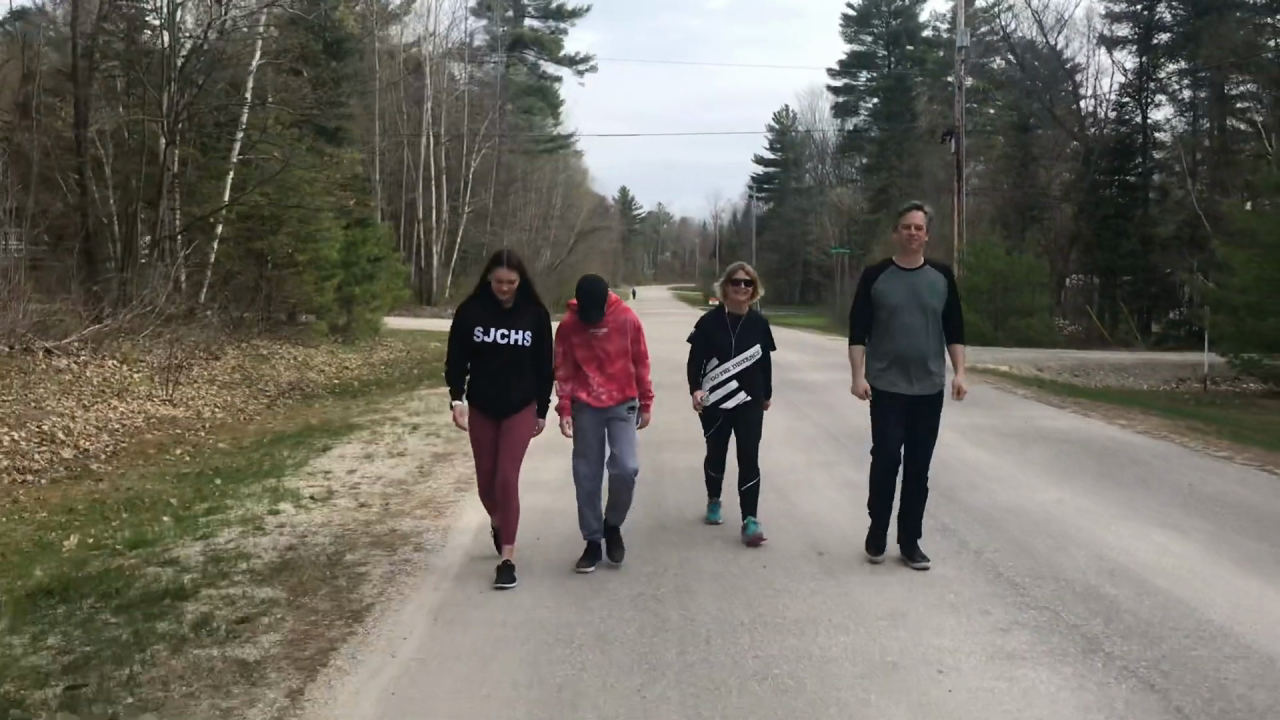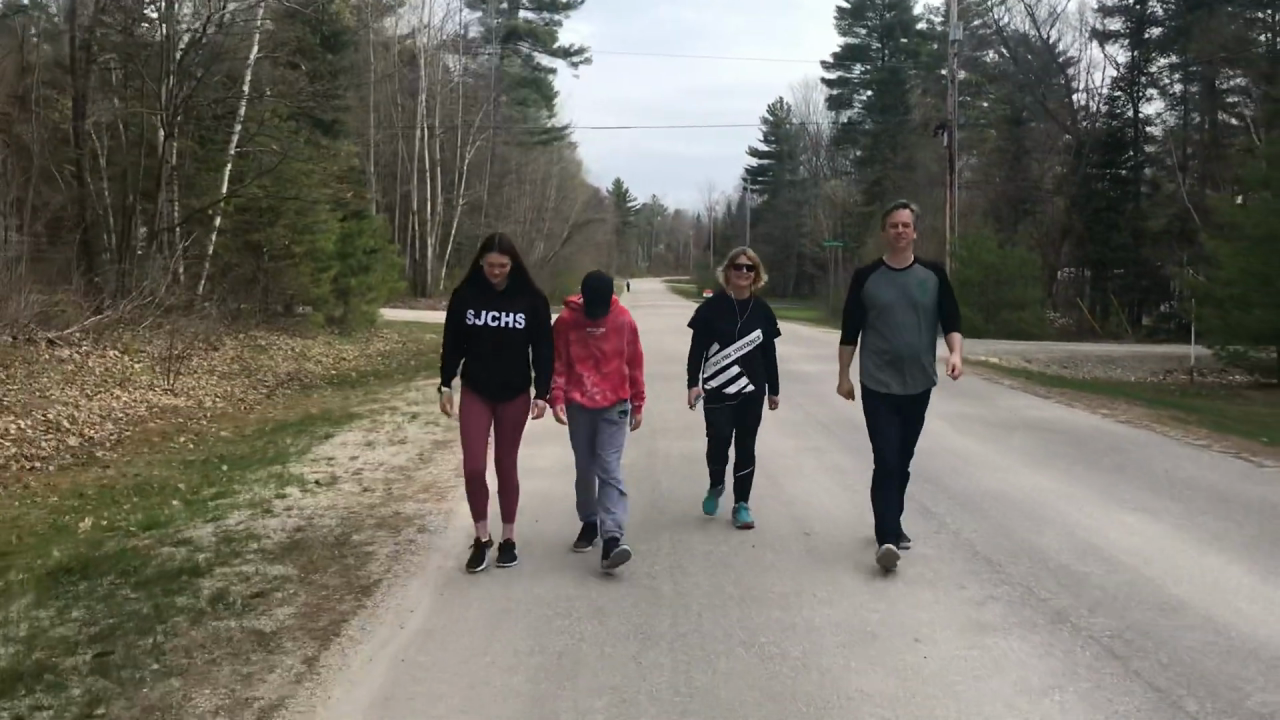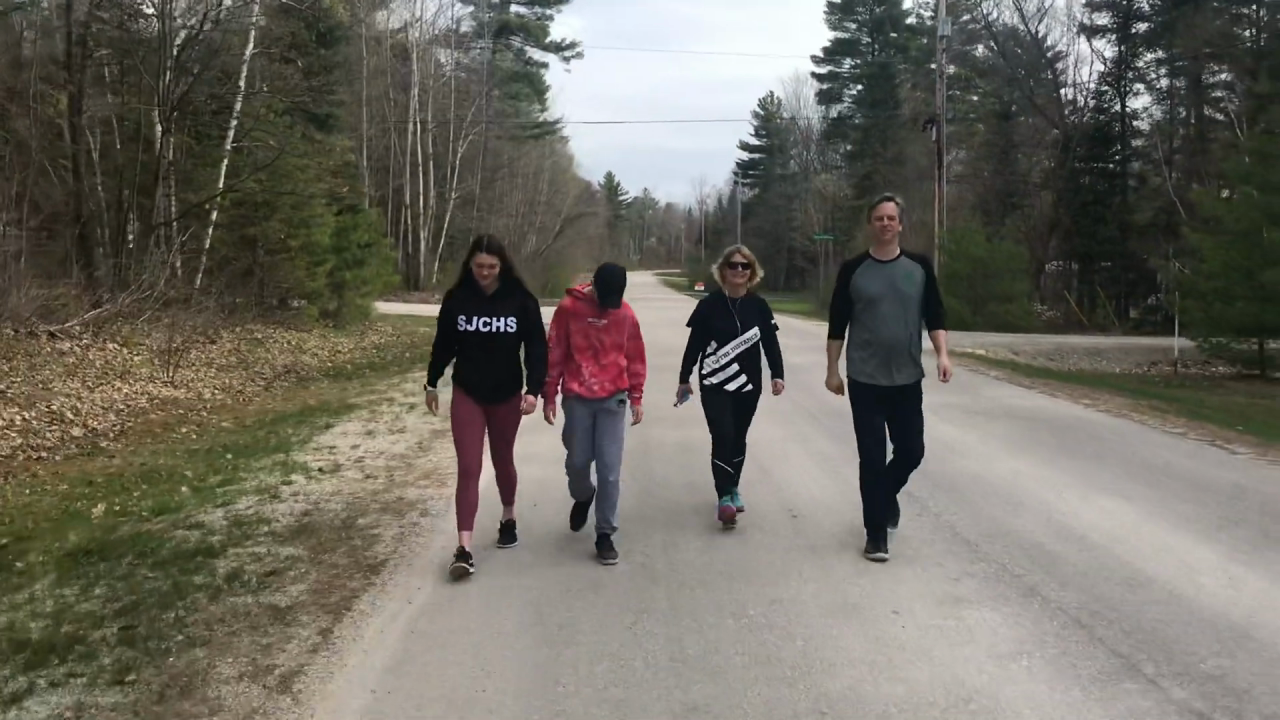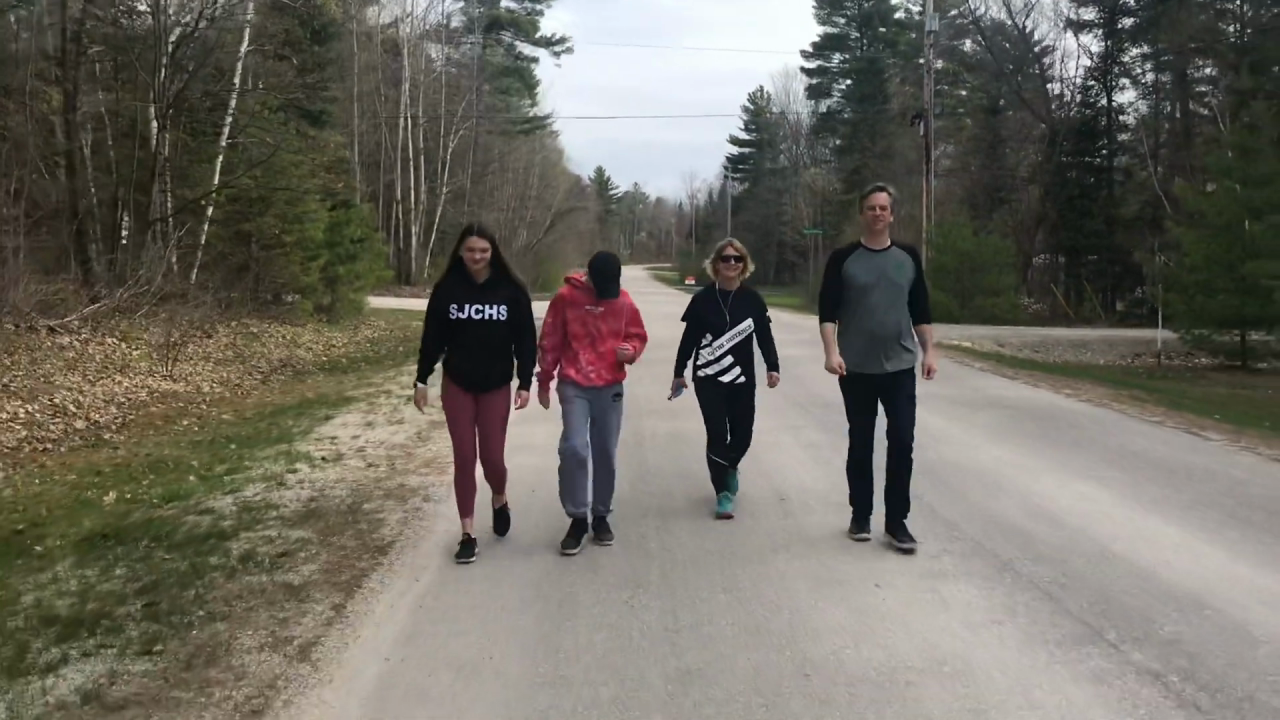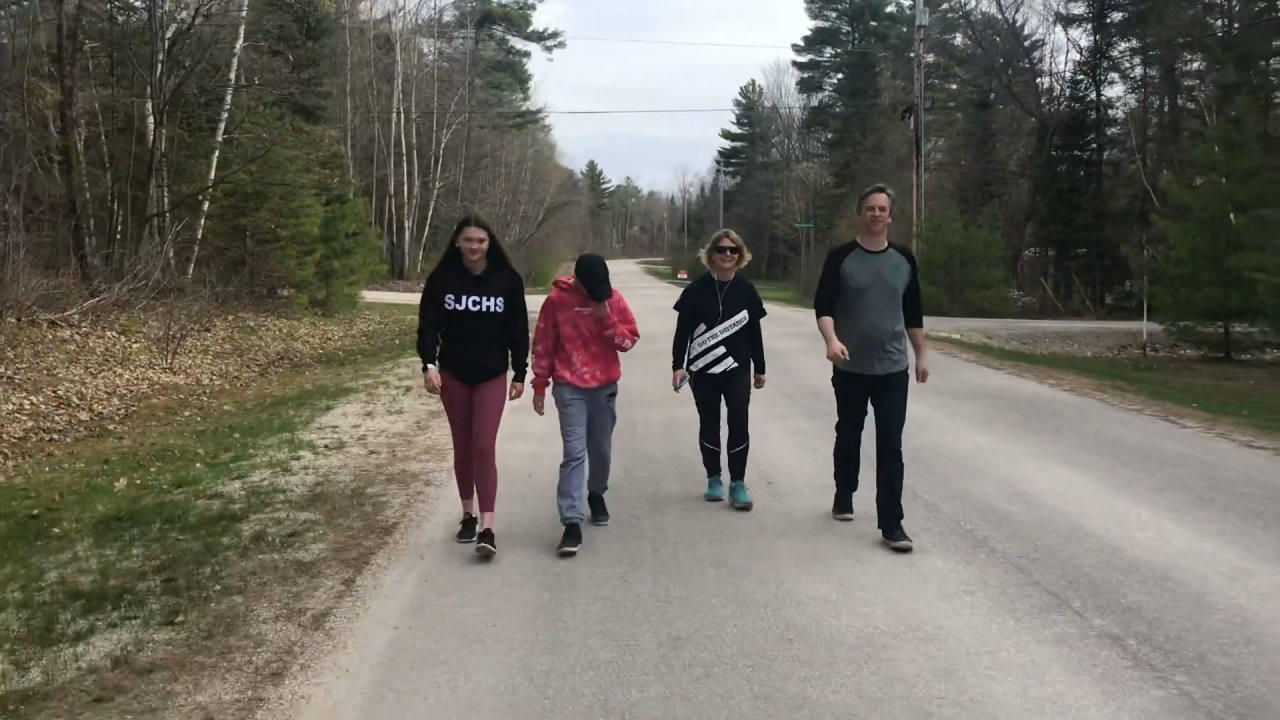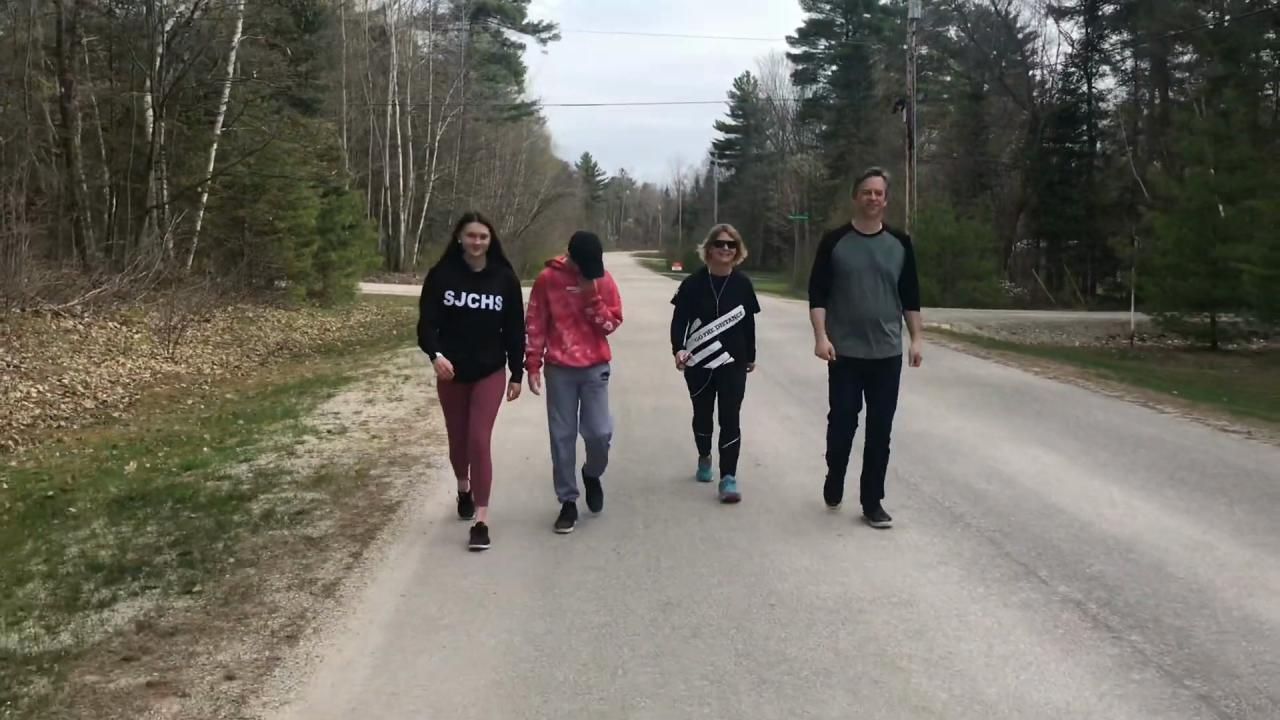
dt=0.2s
person 1, frame 1
left shoulder: (942, 276)
right shoulder: (875, 276)
left elbow: (955, 330)
right elbow: (857, 330)
left wrist: (959, 373)
right wrist: (858, 375)
left hip: (929, 389)
right hip: (886, 387)
left knee: (918, 468)
right knee: (886, 460)
left ankle: (909, 541)
right ankle: (878, 530)
person 1, frame 2
left shoulder: (933, 274)
right shoulder: (866, 276)
left elbow: (951, 320)
right elbow: (850, 330)
left wrist: (955, 354)
right wrist: (844, 375)
left hip: (918, 385)
right hip: (878, 386)
left knee: (902, 461)
right knee: (886, 462)
left ankle: (892, 524)
right ankle: (886, 540)
person 1, frame 3
left shoulder: (919, 266)
right shoulder: (852, 270)
left elbow: (935, 315)
right elbow: (837, 325)
left wrist: (943, 354)
right wrist: (832, 370)
left hip: (908, 378)
right hip: (864, 379)
left knee: (912, 451)
right knee: (872, 455)
left ankle: (888, 495)
right ankle: (876, 532)
person 1, frame 4
left shoulder: (909, 257)
right shoulder: (843, 258)
left elbow: (920, 309)
right elbow: (828, 311)
left wrist: (928, 352)
right wrist: (831, 351)
left hip: (900, 366)
right hip: (856, 368)
left knee: (902, 441)
right knee: (861, 443)
left ankle: (897, 522)
right ankle: (861, 513)
person 1, frame 5
left shoulder: (904, 259)
right shoulder: (841, 257)
left elbow: (913, 312)
right elbow: (823, 305)
left wrist: (922, 355)
right wrist: (831, 340)
left hip: (893, 368)
right hip: (851, 368)
left knee: (891, 445)
right knee: (848, 436)
left ankle: (891, 525)
right ankle: (844, 494)
person 1, frame 6
left shoulder: (900, 243)
right shoulder: (835, 241)
left elbow: (911, 296)
right elbow: (817, 294)
left wrist: (916, 340)
right wrist: (821, 337)
left hip: (888, 352)
right hip: (845, 352)
left knee: (880, 429)
right knee: (843, 421)
right ankle: (835, 475)
person 2, frame 1
left shoulder: (535, 315)
right shoulder: (471, 311)
left elbow: (544, 366)
right elbow: (456, 359)
left wrist: (542, 411)
right wrist: (457, 399)
left hip: (520, 409)
right hip: (480, 408)
left knee: (507, 480)
right knee: (485, 480)
left ankle: (507, 559)
right ankle: (497, 521)
person 2, frame 2
left shoulder: (531, 299)
right shoulder: (465, 295)
left elbow: (543, 349)
right elbow: (453, 344)
left wrist: (542, 393)
right wrist: (445, 386)
left hip: (515, 395)
right hip: (474, 392)
left knee: (506, 466)
right knee: (473, 468)
left ankle: (508, 538)
right ankle: (481, 538)
person 2, frame 3
left shoulder: (521, 301)
right shoulder: (456, 298)
left elbow: (536, 348)
right elbow: (444, 344)
left wrist: (533, 389)
right wrist: (432, 384)
left hip: (506, 395)
right hip: (466, 394)
left knee: (503, 461)
right knee: (468, 467)
left ankle: (508, 517)
right ankle: (464, 549)
person 2, frame 4
left shoulder: (511, 290)
right shoulder: (446, 289)
left elbow: (526, 339)
right elbow: (433, 338)
left wrist: (525, 383)
right wrist: (422, 380)
left hip: (497, 386)
right hip: (456, 385)
left knee: (491, 458)
right knee: (464, 458)
left ankle: (499, 501)
right ankle: (468, 534)
person 2, frame 5
left shoulder: (507, 281)
right shoulder: (441, 279)
left elbow: (518, 331)
right elbow: (428, 327)
left wrist: (519, 374)
right wrist: (429, 365)
left hip: (492, 377)
right hip: (452, 375)
left knee: (483, 447)
right knee: (462, 447)
left ankle: (487, 527)
right ankle: (468, 514)
person 2, frame 6
left shoulder: (505, 279)
right shoulder: (441, 275)
left elbow: (514, 329)
right elbow: (427, 322)
left wrist: (517, 374)
right wrist: (435, 355)
left hip: (490, 373)
right hip: (451, 373)
left knee: (479, 442)
right knee: (457, 440)
right ankle: (464, 488)
person 3, frame 1
left shoulder: (627, 318)
right shoulder: (568, 325)
left elbow: (640, 363)
right elbow: (563, 371)
left wrist: (646, 403)
right wrist: (564, 410)
left hip: (623, 404)
right hip: (585, 408)
left knee: (626, 467)
right knee: (586, 476)
left ankle: (612, 525)
right ankle: (593, 542)
person 3, frame 2
left shoulder: (624, 320)
right shoulder: (565, 320)
left elbow: (635, 364)
right elbow: (557, 364)
left wrist: (637, 405)
right wrist: (557, 399)
left hip: (614, 406)
right hip: (579, 406)
left knee: (610, 470)
right knee: (585, 468)
left ankle: (612, 540)
right ankle: (589, 522)
person 3, frame 3
left shoulder: (626, 314)
right shoulder: (568, 309)
left elbow: (636, 358)
right elbow: (554, 355)
left wrist: (636, 397)
right wrist: (549, 395)
left hip: (613, 398)
right hip: (576, 398)
left knee: (609, 466)
right knee: (578, 460)
left ankle: (605, 533)
right ankle: (583, 496)
person 3, frame 4
left shoulder: (624, 301)
right shoulder: (565, 297)
left elbow: (638, 337)
right elbow: (549, 341)
left wrist: (630, 351)
right wrist: (544, 381)
left hip: (610, 387)
right hip: (573, 385)
left knee: (605, 454)
right knee: (574, 449)
left ankle: (600, 515)
right ankle: (577, 518)
person 3, frame 5
left shoulder: (614, 299)
right shoulder: (556, 300)
left elbow: (630, 339)
right elbow: (543, 345)
left wrist: (608, 321)
right wrist: (539, 386)
left hip: (605, 385)
right hip: (569, 386)
left knee: (600, 448)
right knee: (574, 452)
left ankle: (597, 493)
person 3, frame 6
right shoulder: (547, 280)
left elbow: (612, 323)
right elbow: (536, 325)
left wrist: (592, 297)
right wrist: (533, 366)
left hip: (596, 367)
right hip: (559, 369)
left knee: (600, 432)
right knee: (562, 437)
left ankle: (592, 475)
person 4, frame 1
left shoulder: (759, 323)
right shoulder: (709, 322)
right elbow: (695, 361)
left wrist: (767, 394)
right wrist: (695, 389)
left hip: (749, 401)
right hip: (715, 401)
left knee: (749, 457)
right knee: (716, 454)
left ankle: (750, 521)
right ankle: (714, 500)
person 4, frame 2
left shoulder: (762, 309)
right shoulder: (711, 307)
left elbow: (769, 352)
right elbow: (697, 348)
left wrist: (773, 389)
right wrist: (693, 383)
left hip: (751, 389)
right hip: (717, 388)
left knee: (746, 446)
right knee: (718, 441)
left ankle: (741, 504)
right ankle: (716, 486)
person 4, frame 3
left shoulder: (758, 305)
right shoulder: (709, 305)
left elbow: (770, 344)
right elbow: (694, 344)
left wrist: (777, 375)
right wrist: (684, 379)
left hip: (748, 384)
right hip: (714, 385)
left knee: (738, 438)
right knee: (722, 437)
left ankle: (732, 488)
right ankle: (725, 500)
person 4, frame 4
left shoulder: (752, 299)
right shoulder: (702, 299)
left elbow: (764, 335)
right elbow: (689, 337)
left wrist: (772, 366)
right wrist: (679, 372)
left hip: (742, 378)
right hip: (709, 377)
left knee: (742, 434)
right knee: (716, 432)
left ankle: (730, 468)
right ankle: (723, 494)
person 4, frame 5
left shoulder: (746, 290)
right shoulder: (696, 289)
left elbow: (754, 331)
right elbow: (683, 331)
left wrist: (760, 368)
right wrist: (678, 366)
left hip: (737, 367)
right hip: (703, 369)
left knee: (739, 421)
right knee: (709, 423)
left ankle: (738, 483)
right ankle: (714, 477)
person 4, frame 6
left shoulder: (742, 284)
right shoulder: (693, 284)
left elbow: (748, 323)
right elbow: (678, 322)
left wrist: (750, 357)
right wrist: (678, 348)
left hip: (733, 362)
right hip: (699, 363)
left knee: (730, 418)
right knee: (702, 414)
right ankle: (704, 457)
